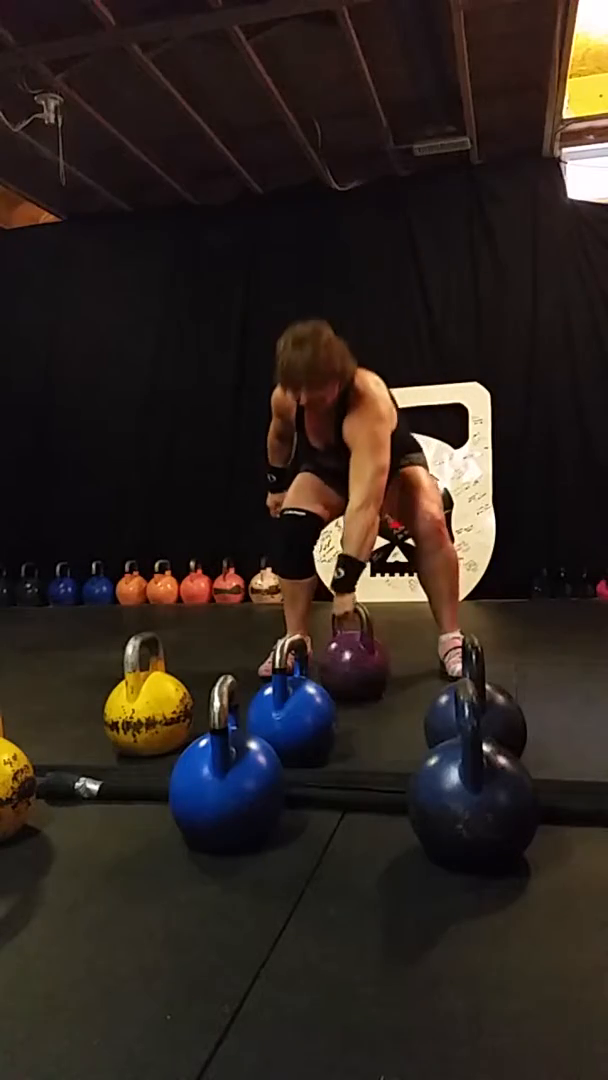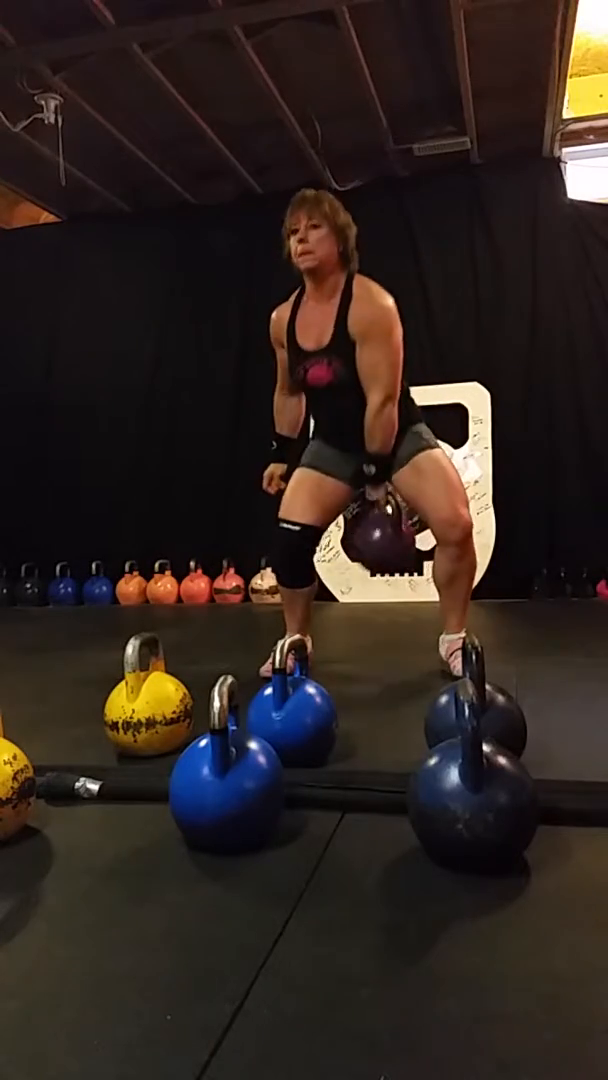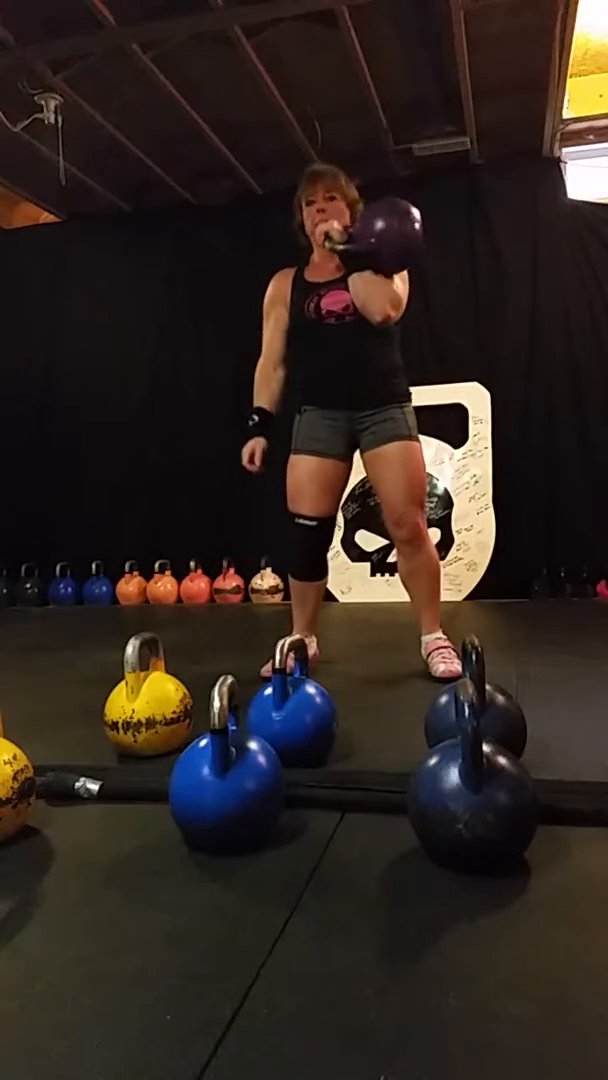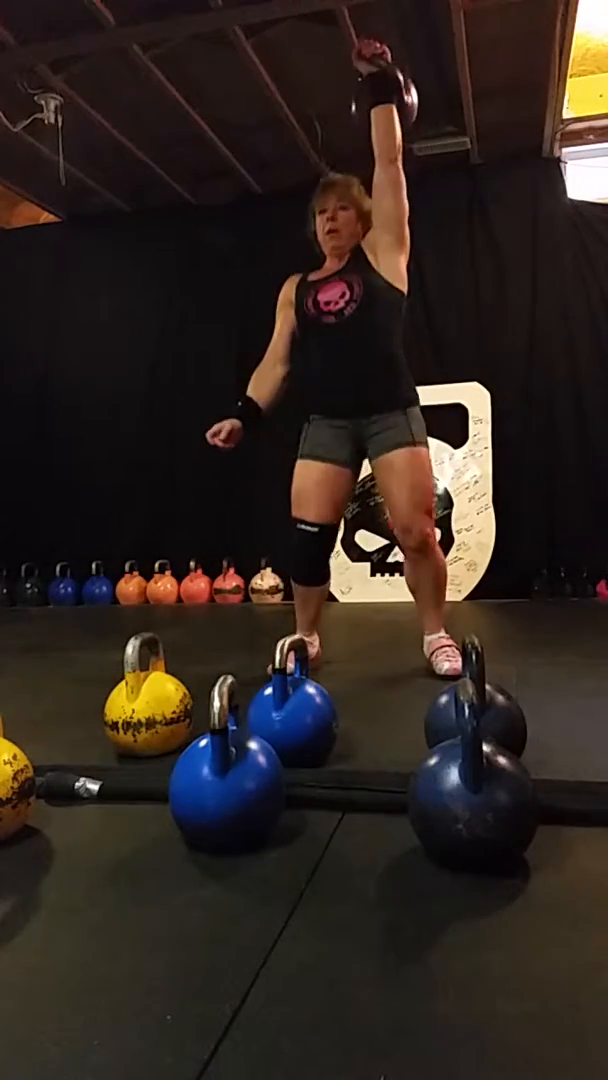
dt=1s
person 1, frame 1
left shoulder: (368, 405)
right shoulder: (284, 399)
left elbow: (365, 506)
left wrist: (346, 585)
right wrist: (276, 484)
left hip: (393, 464)
right hip: (327, 470)
left knee: (430, 523)
right knee: (292, 527)
left ankle: (451, 642)
person 1, frame 2
left shoulder: (371, 305)
right shoulder: (284, 319)
left elbow: (383, 400)
left wrist: (377, 481)
right wrist: (280, 454)
left hip: (400, 437)
right hip: (333, 443)
left knee: (455, 525)
right knee: (290, 539)
left ankle: (454, 639)
right ankle: (295, 642)
person 1, frame 3
right shoulder: (286, 284)
left elbow: (385, 309)
right elbow: (272, 362)
right wrist: (259, 427)
left hip: (385, 410)
right hip: (319, 415)
left knee: (408, 525)
right knee: (306, 530)
left ankle: (434, 637)
right ankle: (303, 639)
person 1, frame 4
left shoulder: (382, 253)
right shoulder: (297, 288)
left elbow: (388, 162)
right elbow: (275, 361)
left wrist: (380, 86)
right wrist: (243, 415)
left hip: (392, 415)
right hip: (327, 423)
left knee: (415, 532)
right knee: (308, 537)
left ankle: (436, 637)
right ankle: (305, 639)
